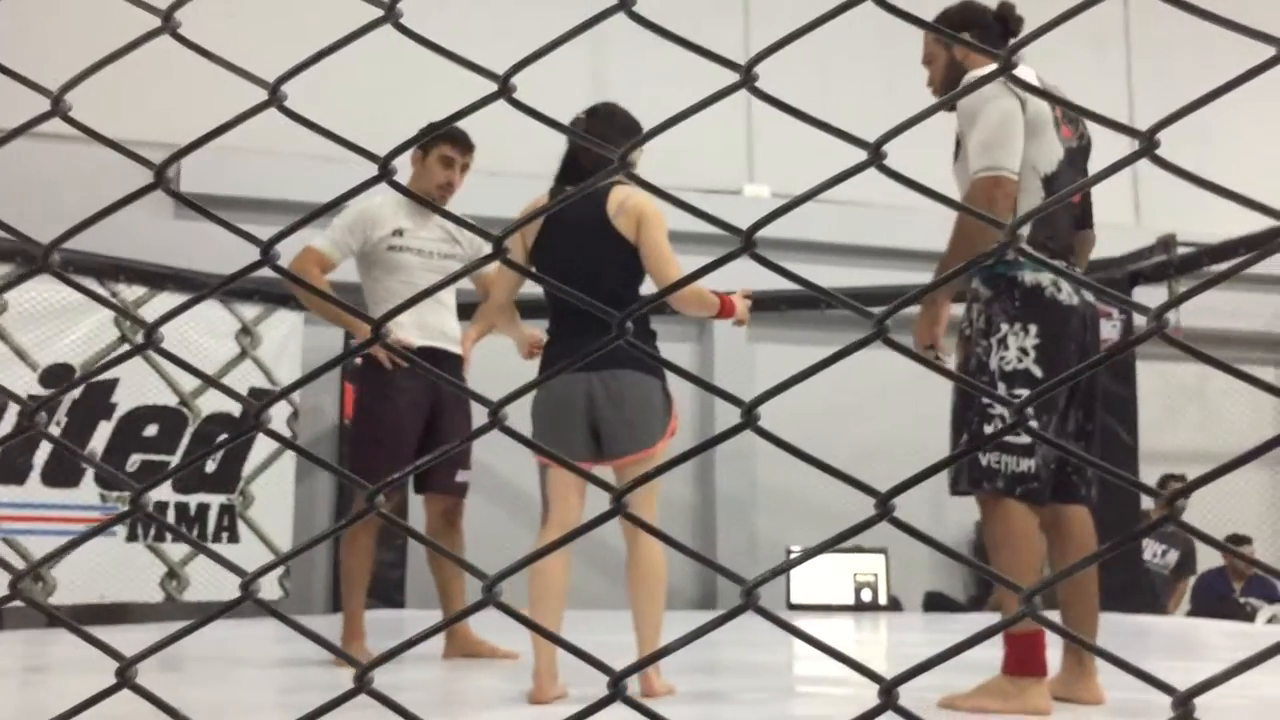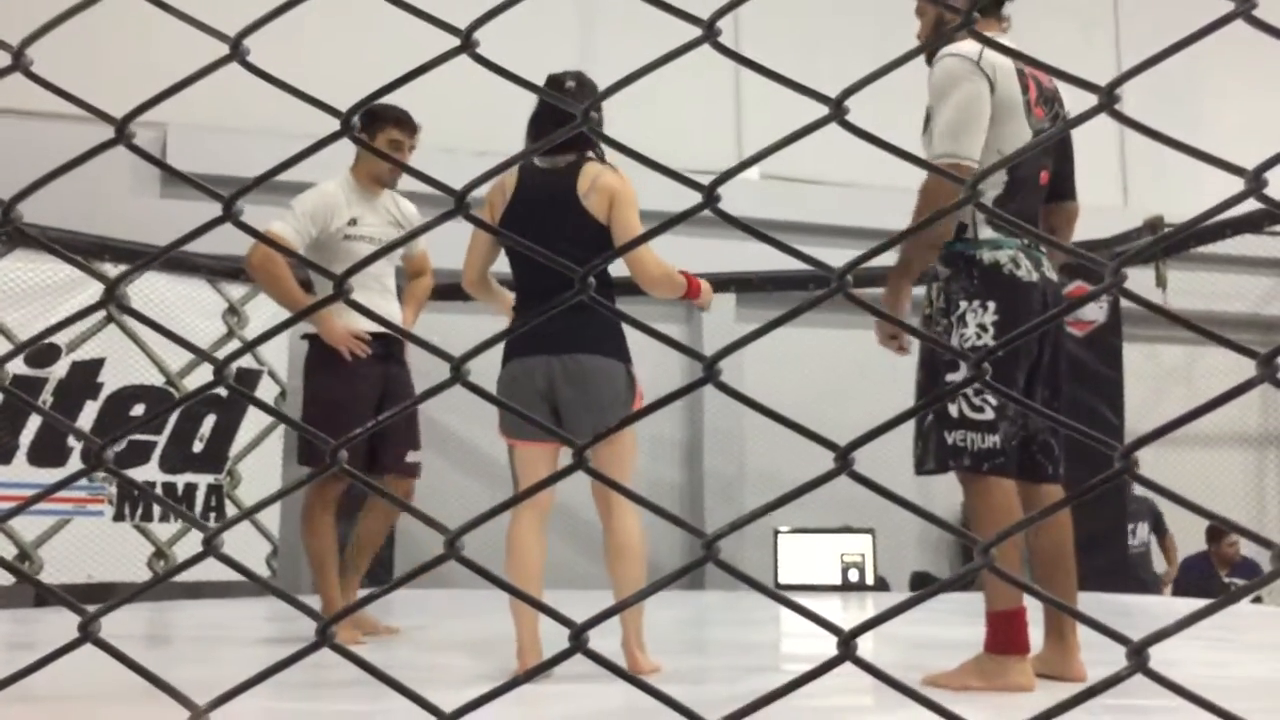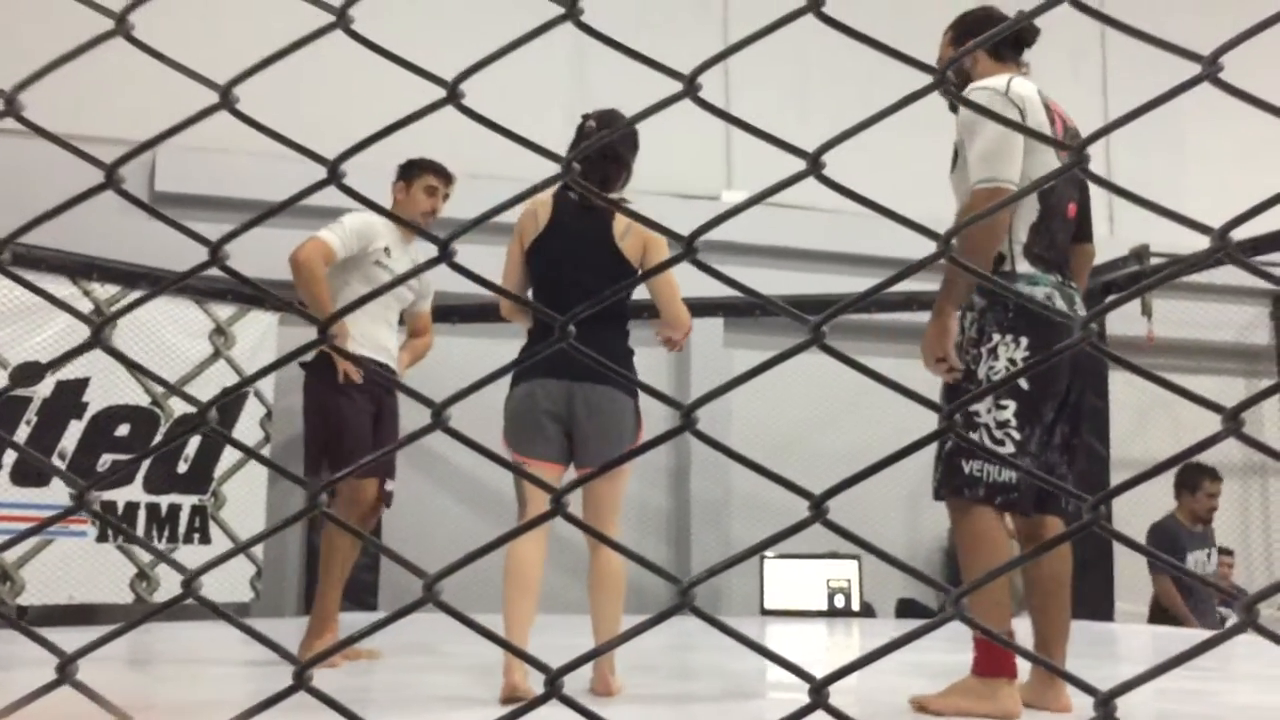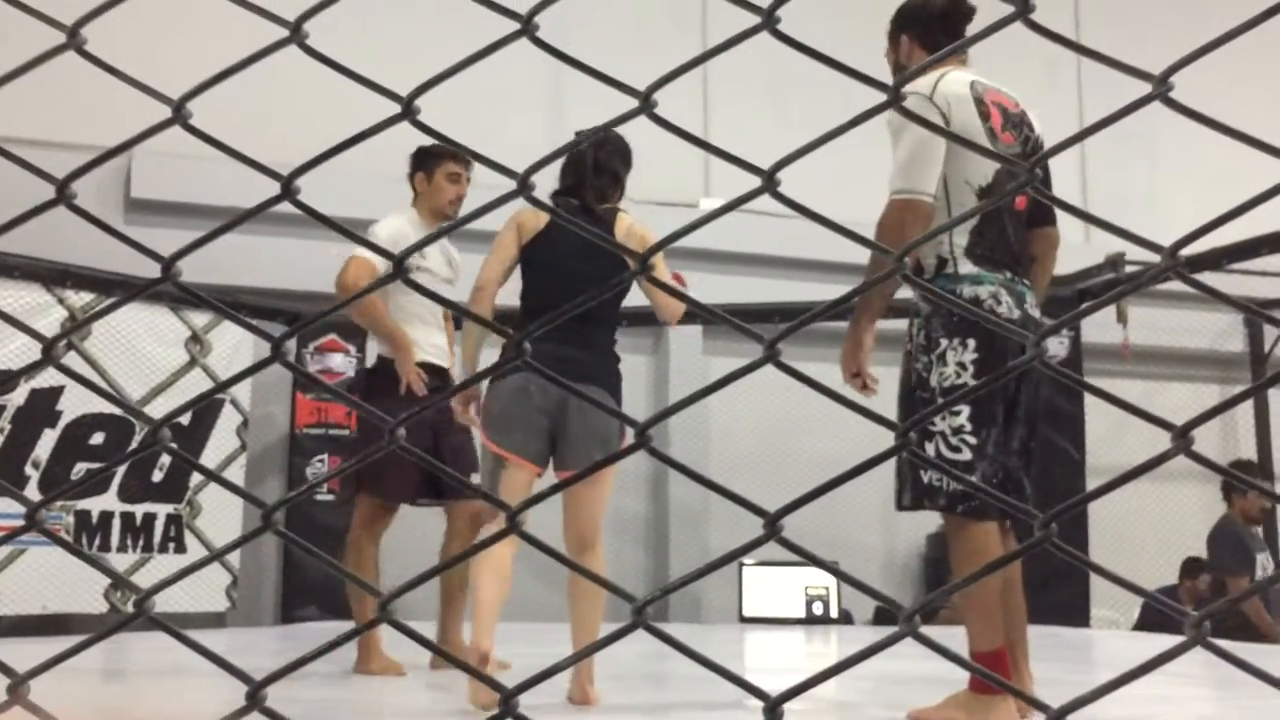
dt=1s
person 1, frame 1
left shoulder: (989, 87)
right shoulder: (1057, 108)
left elbow: (993, 198)
left wrist: (937, 296)
left hip: (1017, 301)
right hip: (1069, 304)
left knee: (1003, 484)
right knee: (1063, 490)
person 1, frame 2
left shoulder: (963, 60)
right shoulder: (1041, 82)
left elbow: (952, 182)
right elbow: (1063, 206)
left wrist: (899, 284)
left hip: (979, 277)
right hip: (1035, 280)
left knee: (982, 461)
right knee: (1036, 466)
left ankle: (1006, 653)
right ankle: (1062, 646)
person 1, frame 3
left shoulder: (991, 95)
right shoulder: (1058, 119)
left elbow: (989, 207)
right elbow: (1082, 246)
left wrist: (945, 311)
left hip: (1010, 311)
right hip: (1060, 317)
left knee: (974, 489)
right knee: (1040, 500)
person 1, frame 4
left shoulder: (922, 95)
right shoulder: (1017, 109)
left elbow: (909, 215)
right elbow: (1045, 237)
left wrist: (861, 324)
left hip: (960, 313)
right hip: (1016, 317)
left knee: (964, 504)
right knee: (995, 503)
person 2, frame 1
left shoulder: (537, 210)
right shoulder: (635, 203)
left elbow: (497, 303)
right elbow: (676, 292)
left wrist: (521, 336)
right wrist: (729, 305)
left hip: (562, 376)
right hip: (630, 374)
left knee: (558, 523)
right knee: (642, 523)
left ankle: (544, 673)
right ankle: (649, 670)
person 2, frame 2
left shoulder: (507, 185)
right shoulder: (607, 180)
left elbow: (473, 278)
right elbow: (649, 275)
right wrist: (695, 288)
left hip: (527, 355)
right hip: (595, 353)
left knee: (530, 505)
right knee: (618, 502)
left ankle: (528, 649)
right ankle: (635, 646)
person 2, frame 3
left shoulder: (535, 212)
right shoulder: (639, 226)
left elbow: (510, 306)
right elbow: (675, 318)
right wrist: (678, 331)
left hip: (538, 381)
right hip: (606, 385)
left knee: (531, 522)
right knee: (604, 532)
left ankle: (515, 666)
right ankle: (605, 670)
person 2, frame 4
left shoulder: (528, 218)
right shoulder: (632, 232)
left elbow: (483, 292)
right elbow: (670, 311)
left wrist: (468, 375)
right wrist: (673, 281)
left hip: (522, 380)
right hip: (593, 388)
left knee: (502, 521)
right knee: (584, 540)
left ankle: (480, 642)
right ankle: (583, 677)
person 3, frame 1
left shoulder: (464, 232)
right shoulder: (372, 213)
right elbow: (302, 271)
right wrist: (361, 329)
left hip: (449, 369)
right hip: (394, 365)
left knee: (447, 506)
right knee: (373, 503)
left ankle: (458, 632)
right ankle: (352, 637)
person 3, frame 2
left shoulder: (404, 212)
right shoulder: (325, 201)
left elbow: (422, 274)
right elbow: (260, 259)
left wrist: (407, 320)
right wrist: (321, 318)
left hip: (391, 355)
right hip: (343, 353)
left knee: (397, 486)
right knee: (330, 482)
left ankle: (347, 595)
right ankle: (332, 612)
person 3, frame 3
left shoulder: (421, 266)
right shoulder: (364, 227)
left elbow: (422, 333)
right elbow: (305, 259)
left wrist: (401, 360)
right wrist: (335, 333)
left hip: (382, 382)
right hip: (341, 374)
left knee: (368, 507)
right knee: (356, 494)
left ankle: (320, 633)
right ankle: (324, 628)
person 3, frame 4
left shoulder: (448, 254)
right shoulder: (396, 231)
right elbow: (350, 283)
right wrist: (400, 345)
left hip: (439, 388)
right hip: (398, 385)
left knee: (469, 511)
right knee: (373, 513)
left ankle: (450, 639)
right ankle: (368, 647)
